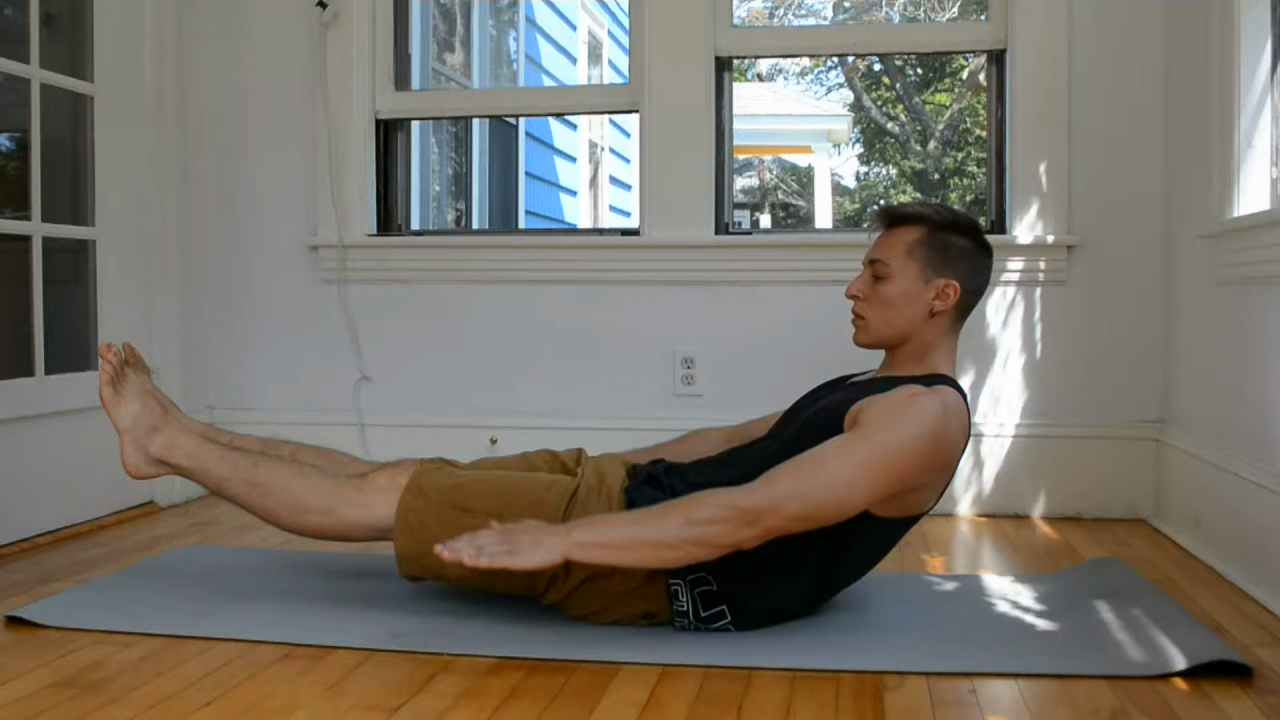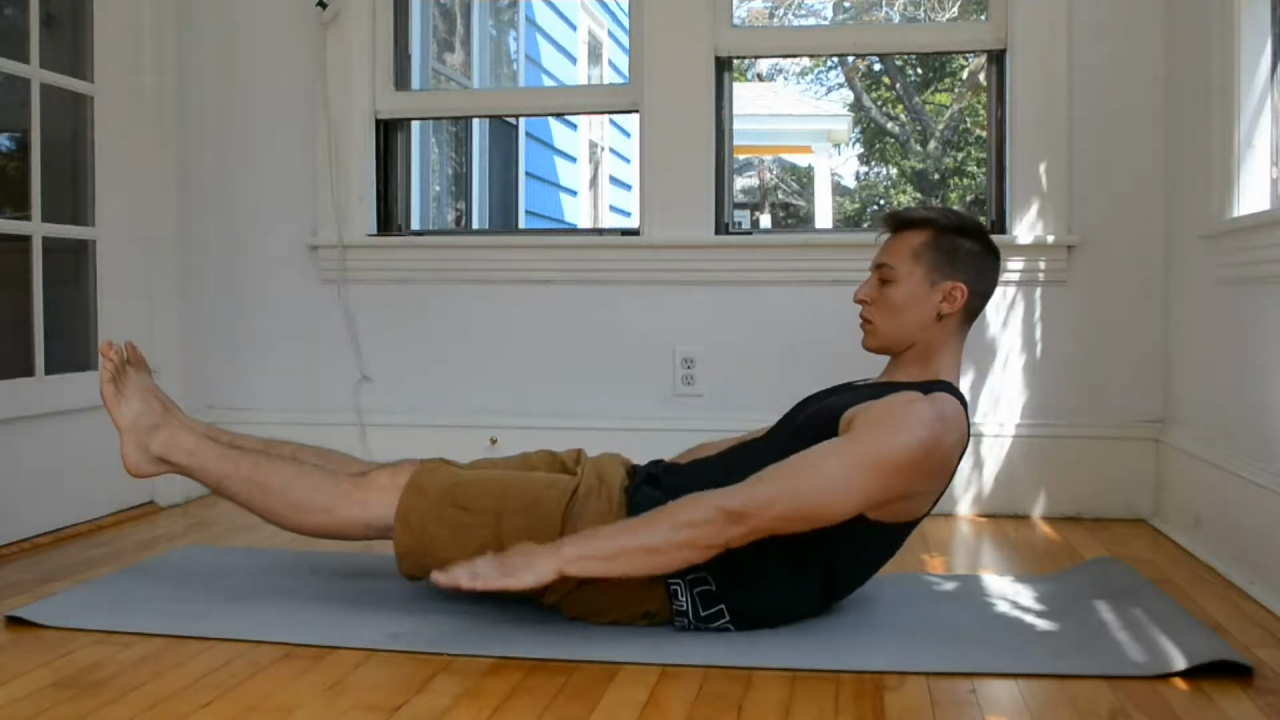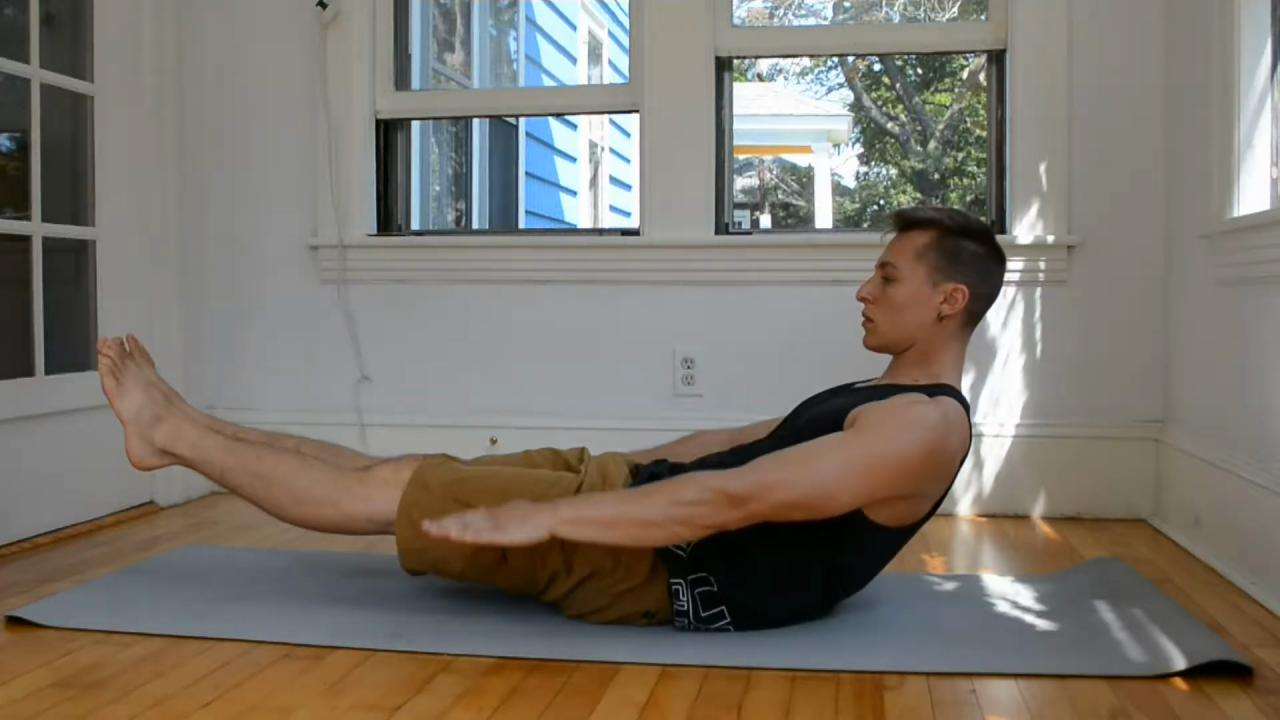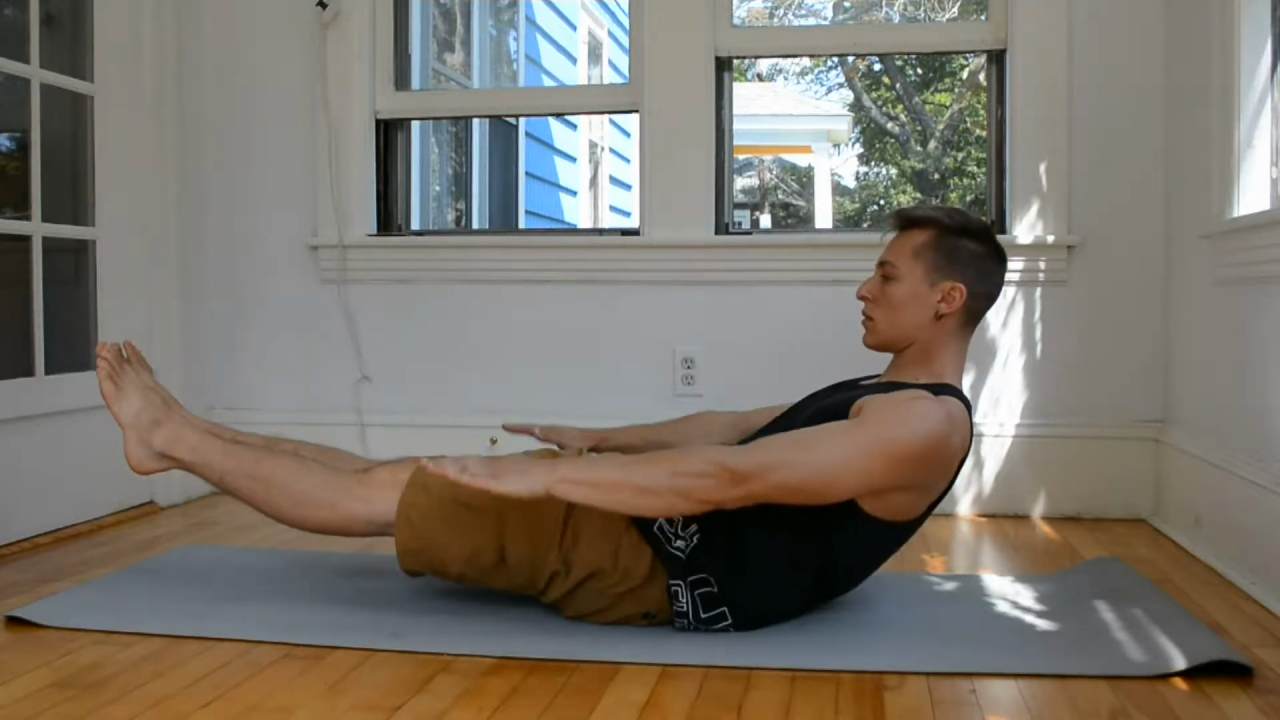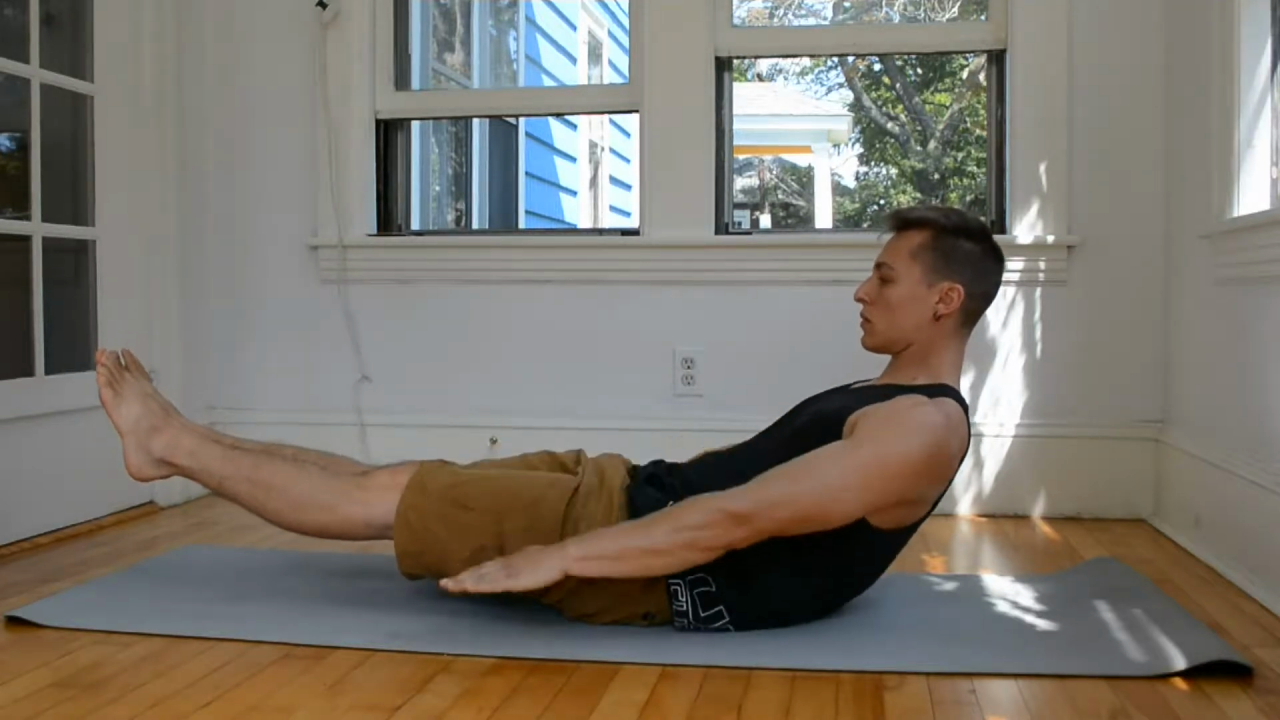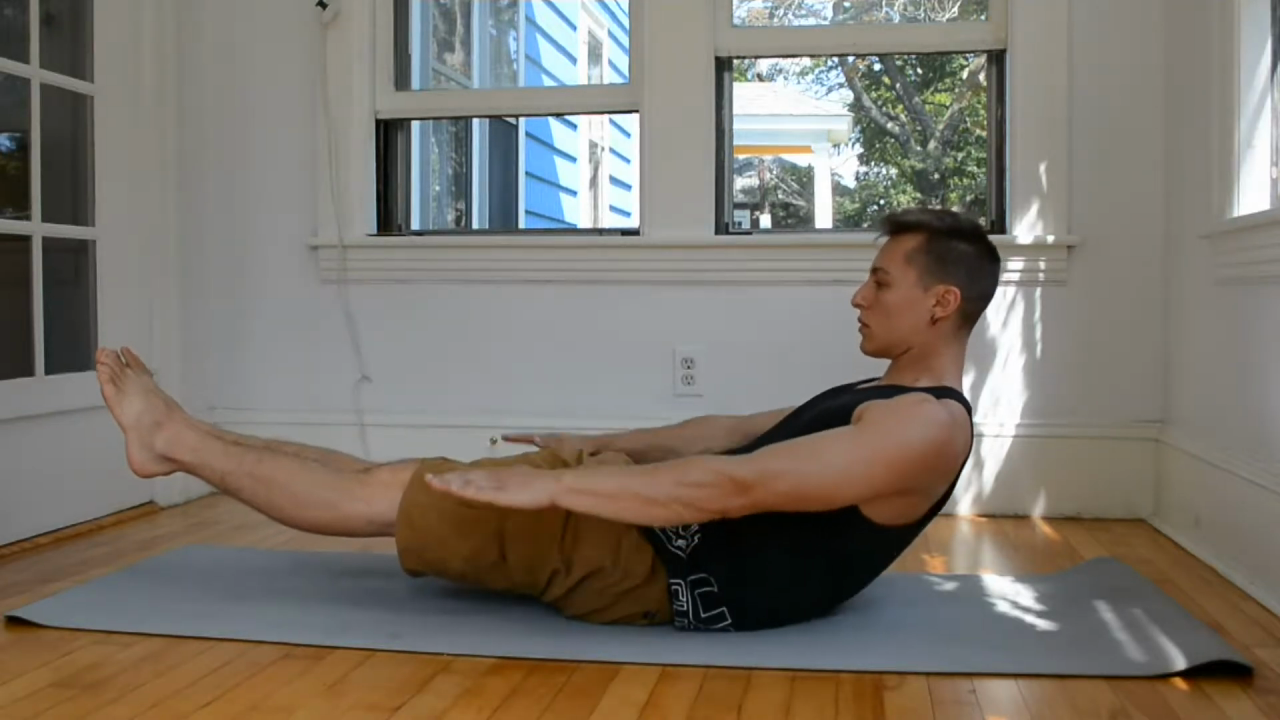
dt=0.5s
person 1, frame 1
left shoulder: (923, 421)
right shoulder: (879, 394)
left elbow: (746, 517)
left wrist: (559, 541)
right wrist: (623, 466)
left hip: (667, 573)
right hip: (634, 487)
left knee: (381, 497)
right knee: (397, 484)
left ankle: (169, 437)
right ankle: (177, 438)
person 1, frame 2
left shoulder: (922, 429)
right shoulder: (884, 400)
left elbow: (739, 515)
left wrist: (553, 555)
left hip: (659, 571)
right hip: (637, 490)
left knee: (378, 496)
right knee: (397, 481)
left ankle: (169, 438)
right ankle: (176, 435)
person 1, frame 3
left shoulder: (923, 431)
right shoulder: (893, 403)
left elbow: (734, 499)
left wrist: (547, 519)
right wrist: (591, 480)
left hip: (659, 576)
right hip: (641, 490)
left knee: (382, 493)
right knee: (396, 479)
left ankle: (172, 428)
right ankle: (176, 431)
person 1, frame 4
left shoulder: (924, 427)
right shoulder: (892, 396)
left elbow: (728, 472)
left wrist: (544, 481)
right wrist: (596, 441)
left hip: (657, 559)
right hip: (644, 502)
left knee: (379, 494)
right knee: (394, 481)
left ankle: (171, 432)
right ankle: (175, 434)
person 1, frame 5
left shoulder: (921, 434)
right shoulder: (892, 402)
left elbow: (738, 518)
left wrist: (556, 555)
right wrist: (582, 485)
left hip: (650, 571)
right hip: (638, 493)
left knee: (381, 500)
right knee: (399, 486)
left ankle: (172, 441)
right ankle: (180, 443)
person 1, frame 6
left shoulder: (924, 431)
right shoulder: (893, 401)
left elbow: (736, 486)
left wrist: (548, 488)
right wrist: (590, 446)
left hip: (659, 560)
right hip: (643, 501)
left knee: (383, 496)
right knee: (398, 482)
left ankle: (174, 438)
right ankle: (179, 440)
